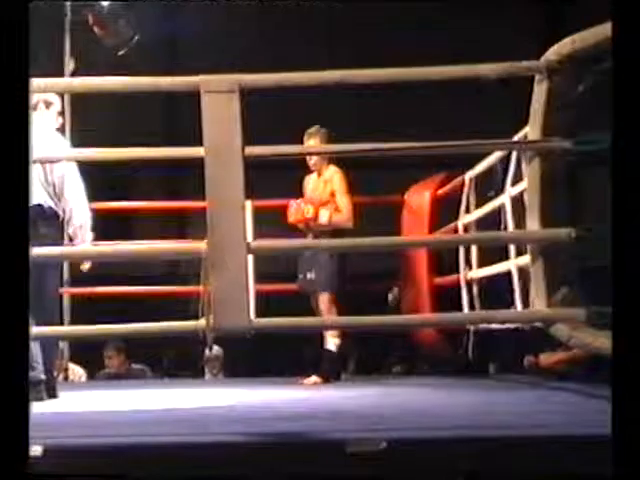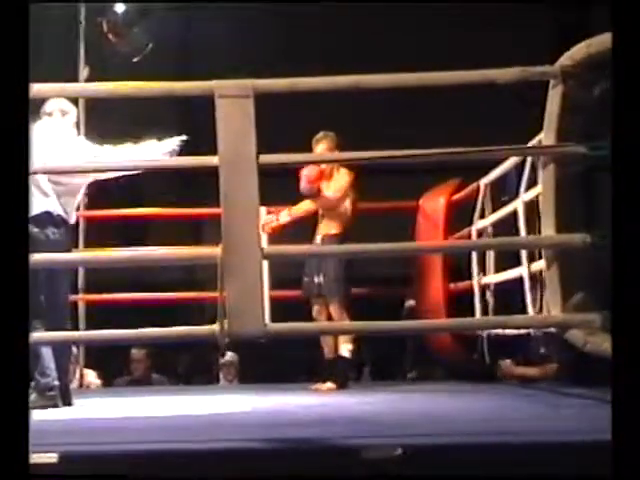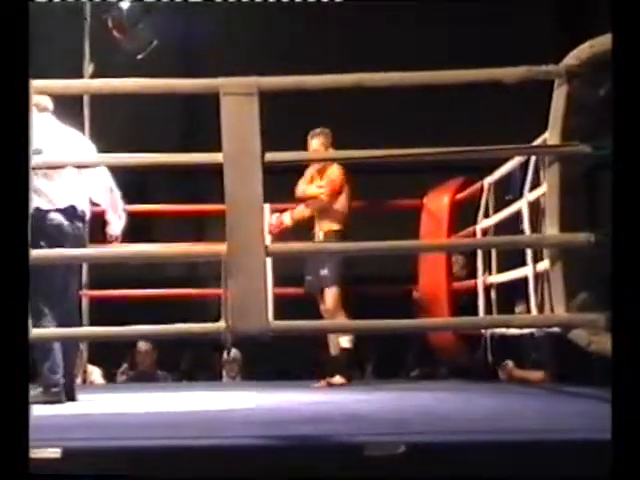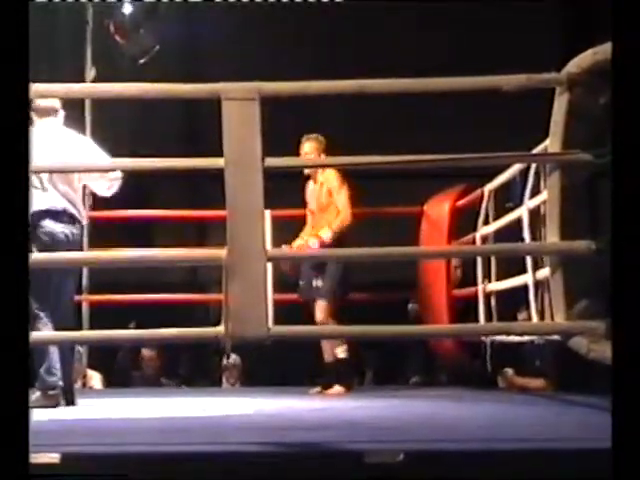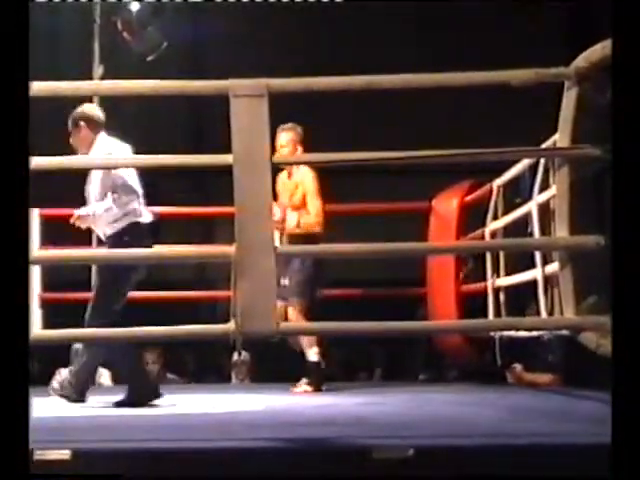
dt=1s
person 1, frame 1
right shoulder: (52, 140)
right elbow: (71, 191)
right wrist: (82, 236)
right hip: (43, 223)
left knee: (39, 305)
right knee: (45, 305)
right ankle: (46, 380)
person 1, frame 2
left shoulder: (34, 141)
right shoulder: (65, 143)
right elbow: (113, 158)
right wrist: (160, 149)
left hip: (35, 228)
right hip: (51, 229)
left knee: (37, 311)
right knee: (56, 311)
left ankle: (47, 386)
right ankle: (59, 387)
person 1, frame 3
left shoulder: (34, 134)
right shoulder: (76, 138)
right elbow: (102, 182)
right wrist: (115, 219)
left hip: (44, 221)
right hip: (74, 223)
left knee: (45, 305)
right knee: (67, 305)
left ankle: (51, 383)
right ankle: (67, 382)
person 1, frame 4
left shoulder: (32, 139)
right shoulder: (78, 141)
right elbow: (111, 175)
left hip: (41, 227)
right hip: (71, 229)
left knee: (41, 310)
right knee: (63, 310)
left ankle: (50, 387)
right ankle: (65, 387)
person 1, frame 5
left shoulder: (111, 150)
right shoulder: (101, 160)
left elbow: (131, 196)
left wrist: (93, 213)
left hip: (128, 239)
right hip: (123, 241)
left knee: (102, 316)
right knee: (99, 315)
left ankle: (140, 385)
right ankle: (76, 383)
person 2, frame 1
left shoulder: (336, 176)
right shoulder: (308, 180)
left elbow: (348, 220)
left wrist: (318, 215)
right wrist: (300, 218)
left knee: (326, 305)
right knee: (318, 308)
left ankle: (327, 369)
right ankle: (332, 366)
person 2, frame 2
left shoulder: (345, 176)
right shoulder: (321, 177)
left elbow: (323, 201)
right elbow: (313, 201)
left wrist: (293, 207)
left hip: (335, 244)
right hip: (317, 245)
left knee: (337, 311)
right knee: (319, 313)
left ankle: (341, 375)
right ankle: (330, 371)
person 2, frame 3
left shoulder: (337, 173)
right shoulder: (312, 172)
left elbow: (314, 205)
right elbow: (300, 192)
left wrist: (285, 219)
right wrist: (315, 187)
left hip: (335, 241)
right hip: (317, 242)
left knee: (333, 304)
right knee: (325, 309)
left ankle: (344, 368)
right ankle: (335, 368)
person 2, frame 4
left shoulder: (333, 177)
right shoulder: (309, 186)
left elbow: (346, 215)
left wrist: (322, 237)
right wrist: (294, 246)
right hip: (313, 253)
left knee: (323, 316)
right knee: (321, 319)
left ankle: (344, 377)
right ankle: (331, 377)
person 2, frame 5
left shoulder: (307, 176)
right shoulder: (281, 179)
left elbow: (317, 223)
left wrist: (287, 217)
right wrist: (276, 225)
left knee: (295, 315)
right knee: (280, 315)
left ankle: (315, 377)
right ankle: (313, 366)
